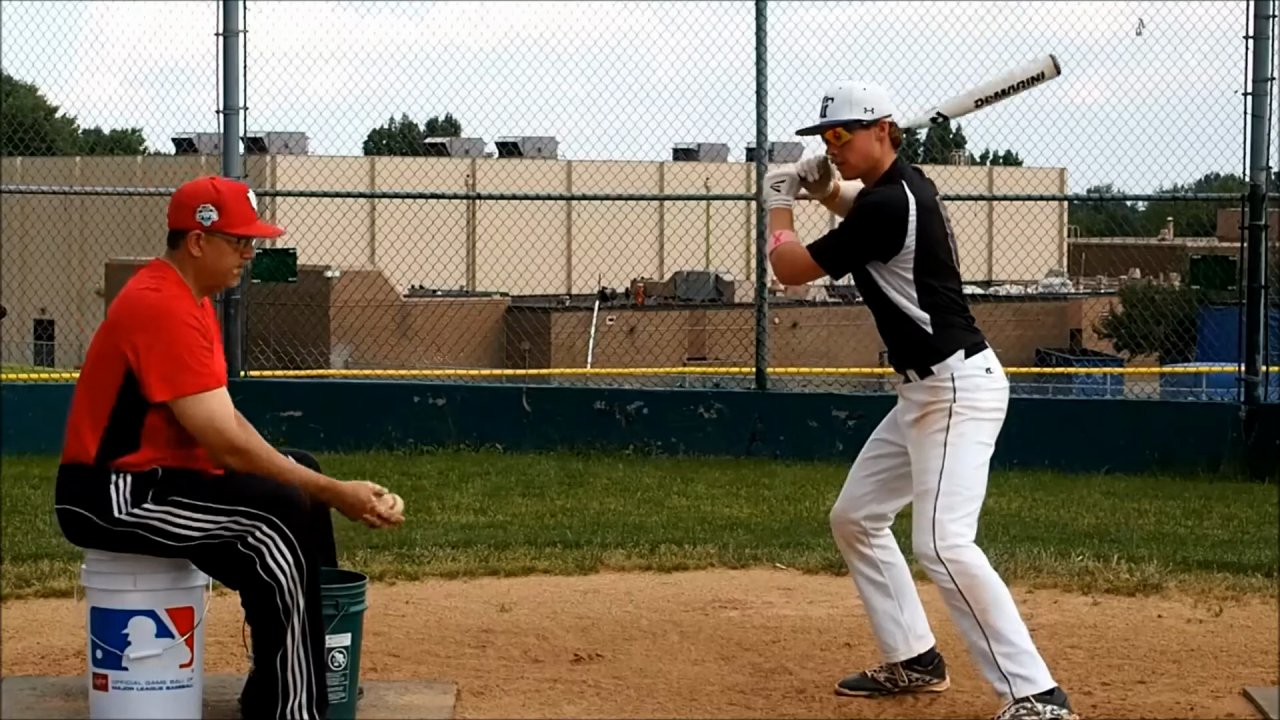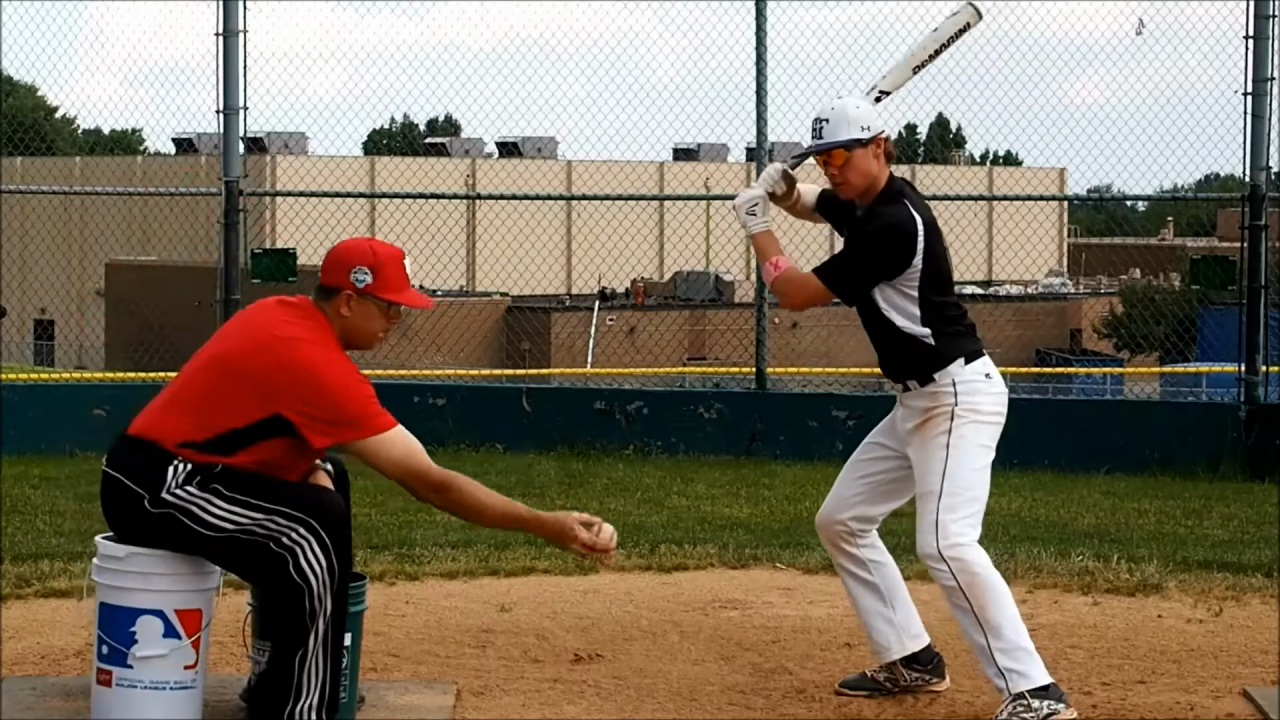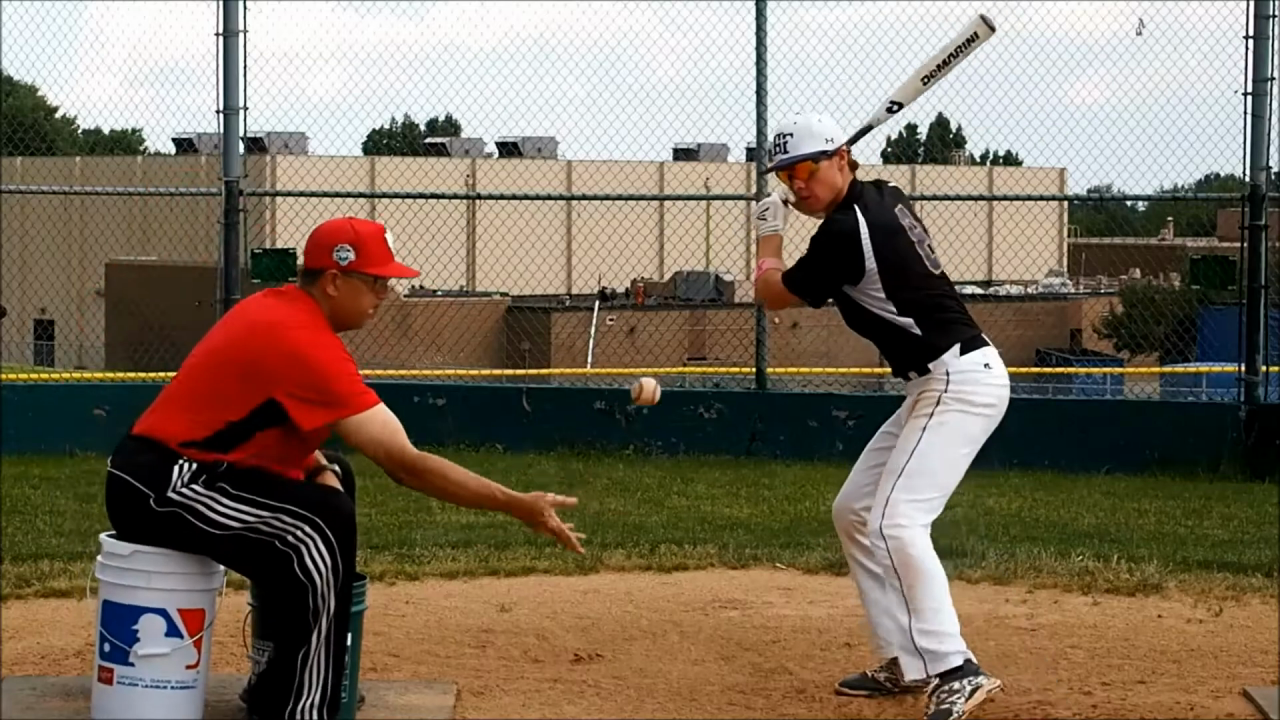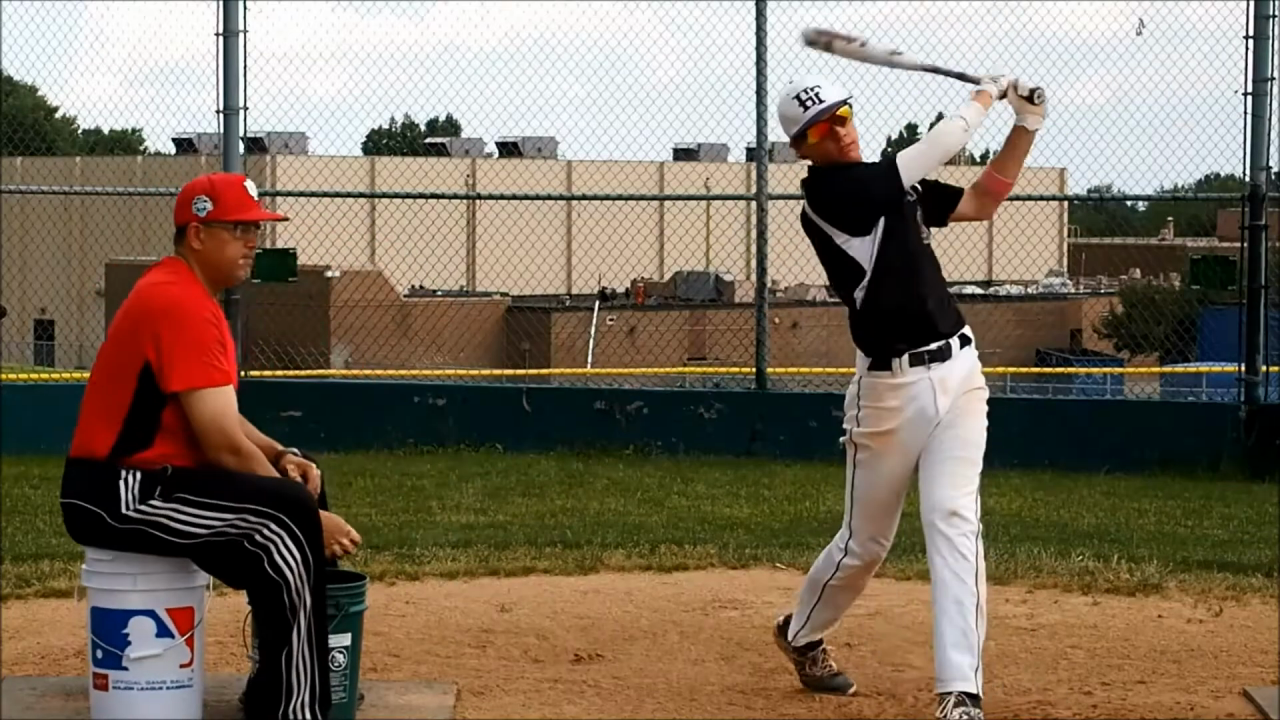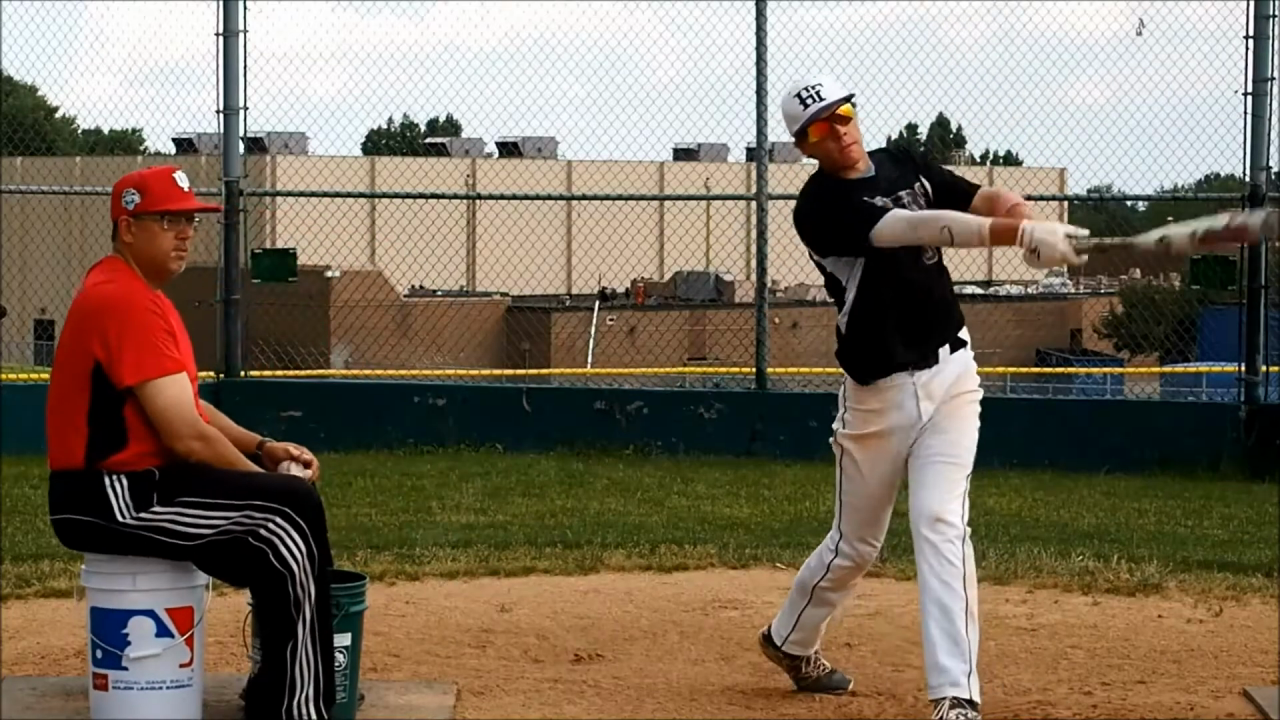
dt=0.5s
person 1, frame 1
left shoulder: (894, 203)
right shoulder: (899, 187)
left elbow: (790, 268)
right elbow: (854, 205)
left wrist: (777, 204)
right wrist: (819, 183)
left hip: (956, 388)
right hip: (925, 390)
left knee: (941, 542)
right knee: (854, 517)
right ankle: (914, 659)
person 1, frame 2
left shoulder: (894, 224)
right shoulder: (867, 203)
left elbow: (795, 294)
right elbow: (811, 204)
left wrist: (757, 227)
right wrist: (782, 189)
left hip: (957, 395)
right hip: (918, 400)
left knee: (945, 543)
right knee: (841, 521)
right ankle: (912, 659)
person 1, frame 3
left shoulder: (847, 229)
right shoulder: (876, 196)
left elbow: (771, 294)
left wrist: (767, 232)
right wrist: (794, 204)
left hip: (960, 380)
right hip: (929, 385)
left knee: (893, 516)
right knee: (852, 513)
right ankle: (906, 660)
person 1, frame 4
left shoulder: (894, 175)
right shoulder: (825, 188)
left elbow: (978, 203)
right elbow: (938, 149)
left wrist: (1025, 124)
right wrist: (982, 97)
left hip: (958, 371)
right hip: (890, 384)
left knee: (953, 521)
right knee: (865, 542)
right ankle: (801, 635)
person 1, frame 5
left shoulder: (904, 164)
right shoulder: (816, 209)
left elbow: (992, 203)
right elbow: (917, 228)
left wrist: (1032, 226)
right wrist: (1020, 238)
left hip: (948, 377)
right hip: (876, 393)
left knee: (942, 524)
right knee: (853, 544)
right ankle: (788, 640)
person 2, frame 1
left shoulder: (180, 293)
right shoulder: (167, 309)
left elbow: (217, 419)
right elbow: (229, 447)
right wrist: (335, 494)
left hip: (151, 474)
right hip: (111, 497)
left knee: (301, 484)
right knee: (280, 520)
person 2, frame 2
left shoulder: (283, 313)
right shoulder: (317, 361)
right elbow: (429, 483)
left wrist: (311, 465)
right wrist: (545, 525)
left hip: (170, 471)
right hip: (155, 488)
left knee: (328, 480)
right knee: (315, 525)
person 2, frame 3
left shoulder: (278, 305)
right shoulder: (307, 343)
right elbow: (407, 462)
left wrist: (316, 466)
right wrist: (519, 505)
left hip: (180, 476)
right hip: (160, 489)
left knee: (322, 494)
right knee: (319, 529)
person 2, frame 4
left shoulder: (182, 290)
right shoulder: (182, 304)
left elbow: (216, 417)
right elbow: (227, 448)
left wrist: (281, 456)
right wrist: (313, 517)
left hip: (143, 478)
right hip: (115, 496)
left knee: (298, 487)
right knee: (290, 521)
person 2, frame 5
left shoulder: (136, 292)
right shoulder: (126, 301)
left elbow: (187, 405)
right elbow: (187, 437)
left wrist: (261, 447)
right wrist: (269, 482)
left hip: (125, 483)
right hip: (105, 498)
left knee: (291, 497)
right knee: (292, 509)
